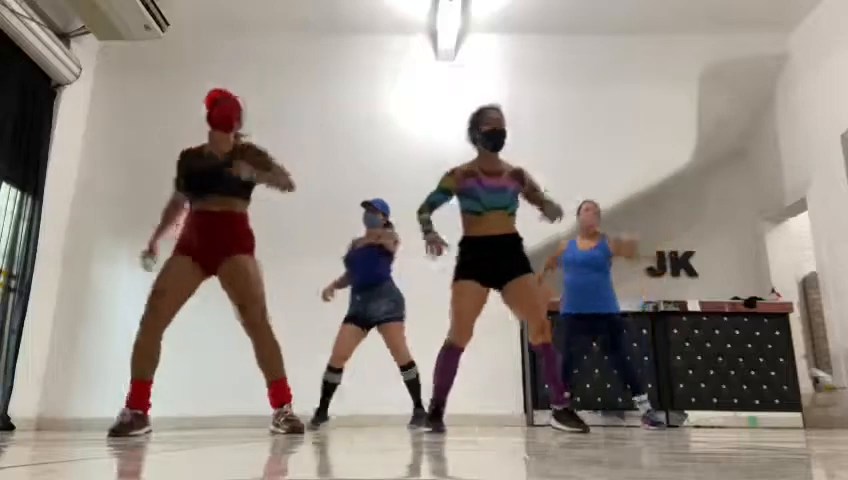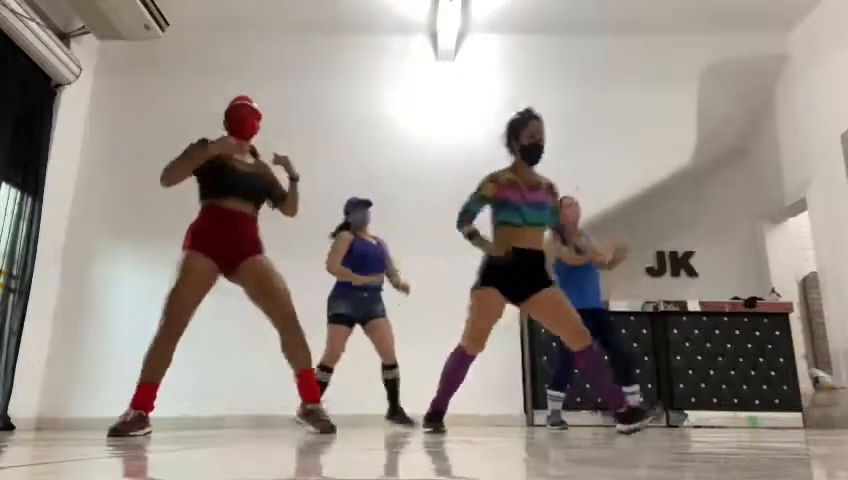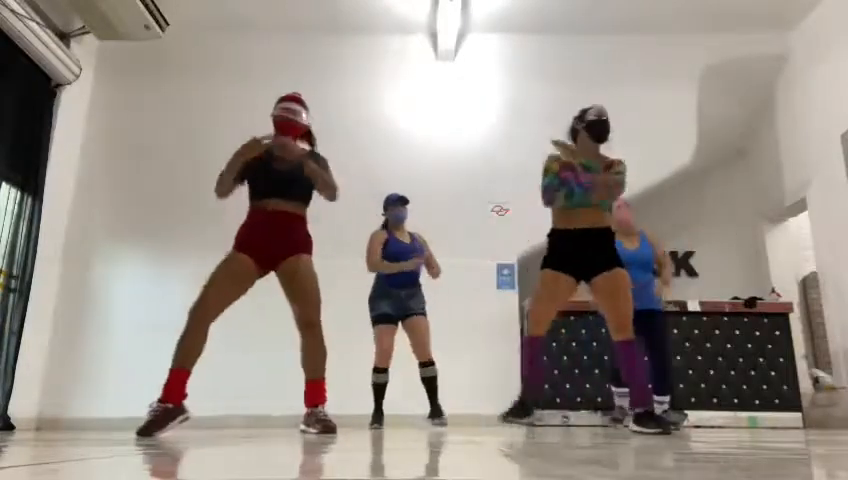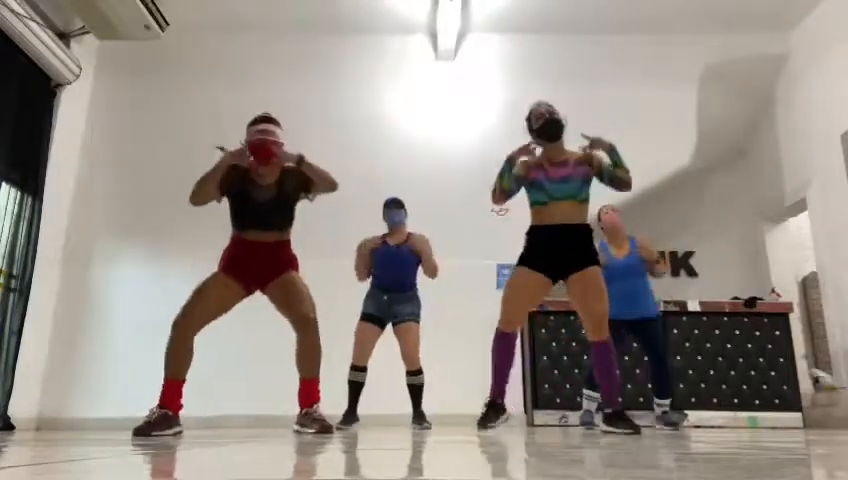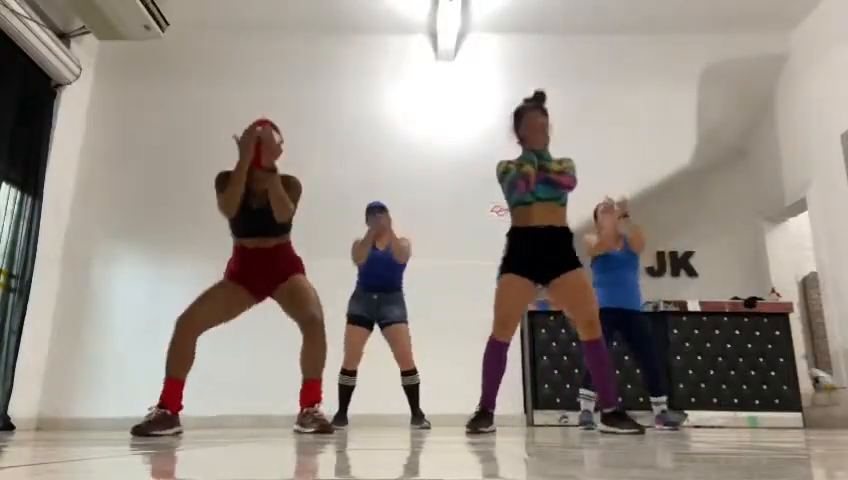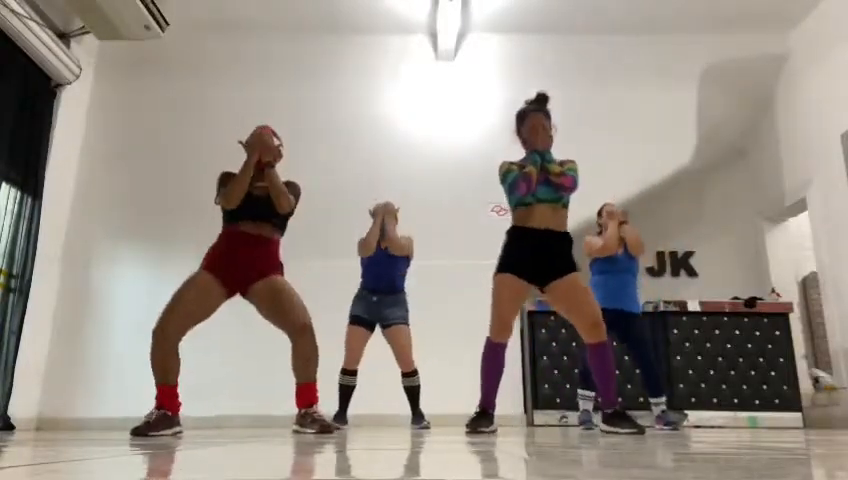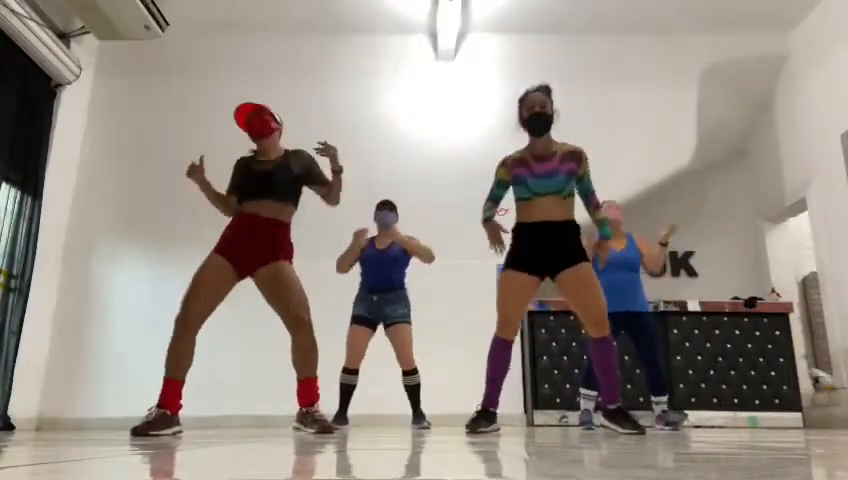
dt=0.7s
person 1, frame 1
left shoulder: (516, 174)
right shoulder: (460, 175)
left elbow: (544, 203)
right elbow: (425, 209)
left wrist: (549, 207)
right wrist: (430, 233)
left hip: (511, 253)
right hip: (474, 255)
left knee: (541, 327)
right knee: (459, 334)
left ankle: (561, 407)
right ankle: (435, 410)
person 1, frame 2
left shoulder: (548, 188)
right shoulder: (497, 182)
left elbow: (562, 231)
right elbow: (464, 220)
right wrist: (486, 244)
left hip: (535, 271)
right hip: (498, 270)
left knee: (578, 335)
right knee: (473, 341)
left ankle: (621, 410)
right ankle: (437, 410)
person 1, frame 3
left shoulder: (613, 165)
right shoulder: (557, 160)
left elbow: (615, 190)
right elbow: (549, 196)
left wrist: (585, 159)
right wrist: (590, 188)
left hip: (601, 247)
right hip: (563, 246)
left knee: (623, 325)
right knee: (537, 321)
left ankle: (642, 411)
right ankle: (528, 400)
person 1, frame 4
left shoulder: (587, 160)
right shoulder: (528, 167)
left elbow: (624, 184)
right elbow: (498, 198)
left wrist: (609, 150)
right wrist: (511, 160)
left hip: (580, 244)
right hip: (540, 245)
left knee: (598, 325)
right knee: (508, 319)
left ankle: (612, 411)
right ankle: (496, 402)
person 1, frame 5
left shoulder: (563, 163)
right shoulder: (507, 167)
left elbow: (568, 182)
right elbow: (521, 186)
left wrist: (542, 150)
right wrist: (530, 150)
left hip: (560, 248)
right hip: (522, 248)
left knee: (591, 325)
right knee: (502, 329)
left ankle: (610, 410)
right ankle: (485, 410)
person 1, frame 6
left shoulder: (566, 165)
right shoulder: (510, 168)
left elbow: (568, 184)
right elbow: (523, 186)
left wrist: (546, 153)
right wrist: (534, 153)
left hip: (558, 252)
right hip: (519, 249)
left knee: (595, 327)
right knee: (499, 330)
left ankle: (611, 411)
right ankle: (486, 411)
person 1, frame 7
left shoulder: (574, 155)
right shoulder: (511, 163)
left elbow: (589, 196)
right elbow: (491, 201)
left wrist: (605, 233)
right wrist: (489, 222)
left hip: (567, 242)
right hip: (526, 244)
left knee: (598, 322)
right knee: (506, 327)
left ankle: (612, 407)
right ankle: (488, 410)
person 2, frame 1
left shoulder: (249, 153)
right shoulder: (189, 157)
left elbow: (287, 184)
left wrist: (254, 173)
right wrist: (157, 236)
left hip: (234, 241)
right hip: (193, 242)
left knee: (257, 322)
right knee: (152, 319)
left ankle: (282, 408)
right ankle: (136, 412)
person 2, frame 2
left shoulder: (263, 167)
right shoulder: (210, 150)
left elbow: (291, 209)
right elbow: (168, 178)
left wrist: (294, 178)
right wrist: (205, 151)
left hip: (247, 245)
right hip: (208, 238)
left knee: (286, 315)
right knee: (173, 321)
left ankle: (311, 404)
right ankle: (139, 410)
person 2, frame 3
left shoulder: (312, 159)
right shoulder: (255, 155)
left elbow: (332, 194)
right elbow: (222, 189)
left wrist: (305, 161)
right wrist: (241, 156)
left hip: (293, 241)
right hip: (252, 239)
left knee: (310, 322)
right knee: (201, 311)
left ankle: (315, 408)
right ankle: (171, 401)
person 2, frame 4
left shoulder: (293, 178)
right shoulder: (234, 175)
left elbow: (331, 185)
right elbow: (196, 198)
left wrist: (298, 161)
right wrist: (225, 162)
left hip: (280, 263)
right hip: (237, 262)
left knee: (307, 321)
right knee: (183, 324)
left ankle: (309, 409)
right ankle: (167, 410)
person 2, frame 5
left shoulder: (289, 183)
right shoulder: (229, 179)
left elbow: (284, 215)
right elbow: (228, 209)
left wrist: (269, 166)
right wrist: (244, 159)
left hip: (284, 267)
right hip: (243, 270)
left knee: (314, 321)
right knee: (186, 323)
left ankle: (310, 409)
right ankle: (168, 410)
person 2, frame 6
left shoulder: (290, 188)
right shoulder: (230, 178)
left elbow: (283, 207)
right elbow: (229, 201)
left wrist: (268, 164)
right wrist: (251, 158)
left hip: (264, 266)
right hip: (221, 261)
left knee: (303, 327)
right knee: (164, 331)
left ankle: (307, 410)
right ankle: (167, 411)
person 2, frame 7
left shoulder: (299, 160)
right shoulder: (244, 164)
left elbow: (333, 197)
left wrist: (335, 165)
right wrist: (200, 181)
left hip: (274, 247)
right hip: (233, 242)
left knee: (301, 322)
right knee: (186, 320)
left ankle: (309, 408)
right ankle: (167, 410)
person 3, frame 1
left shoulder: (386, 239)
right shoulder: (357, 247)
left elbow: (388, 235)
right elbow: (350, 275)
left wrist: (362, 241)
right wrist: (332, 286)
left hip: (384, 299)
right hip: (358, 304)
left knee: (400, 354)
right knee: (337, 356)
left ankle: (419, 409)
right ankle: (322, 409)
person 3, frame 2
left shoulder: (381, 244)
right shoulder: (345, 237)
left elbow: (391, 273)
right elbow: (332, 266)
left wrist: (400, 284)
right wrist: (361, 279)
left hip: (373, 301)
right hip: (346, 300)
left knee: (389, 352)
right knee: (332, 354)
left ankle: (395, 409)
person 3, frame 3
left shoulder: (418, 238)
right shoulder: (379, 236)
left elbow: (435, 270)
right elbow: (373, 265)
left wrist: (432, 268)
right wrist: (405, 265)
left hip: (413, 297)
right hip: (385, 297)
left knee: (423, 352)
right knee: (383, 353)
left ankle: (435, 407)
right ankle: (378, 411)
person 3, frame 4
left shoulder: (418, 240)
right shoulder: (374, 243)
left elbow: (432, 273)
right elbow: (362, 276)
left wrist: (422, 250)
right wrist: (361, 254)
left hip: (406, 302)
right hip: (376, 301)
left knee: (411, 357)
right knee: (359, 355)
left ankle: (418, 412)
right ankle: (351, 411)
person 3, frame 5
left shoulder: (401, 242)
right shoulder: (360, 243)
left elbow: (402, 257)
right elbow: (359, 260)
left wrist: (389, 231)
right wrist: (371, 233)
left hip: (392, 302)
right hip: (362, 301)
left knee: (405, 359)
right knee: (350, 359)
left ankle: (416, 413)
right ankle: (341, 413)
person 3, frame 6
left shoulder: (406, 242)
right shoulder: (364, 242)
left elbow: (394, 246)
right elbow: (368, 250)
left wrist: (388, 217)
right wrist: (377, 219)
left hip: (394, 304)
right hip: (364, 303)
left knee: (406, 361)
right knee: (350, 360)
left ankle: (417, 414)
right ankle: (341, 413)
person 3, frame 7
left shoulder: (406, 242)
right shoulder: (363, 244)
left elbow: (429, 257)
right elbow: (341, 268)
left wrist: (401, 237)
right wrist: (354, 243)
left hip: (395, 302)
right hip: (365, 302)
left knee: (406, 360)
right knee: (352, 359)
left ankle: (417, 413)
right ankle: (341, 413)
person 4, frame 1
left shoulder: (610, 242)
right shoulder: (565, 246)
left elbow: (634, 254)
right elbow: (548, 267)
left wrist: (628, 246)
left hip: (606, 312)
right hip: (572, 313)
left knee: (621, 362)
right knee: (566, 360)
left ankle: (646, 410)
person 4, frame 2
left shoulder: (586, 237)
right shoulder: (556, 240)
left elbow: (606, 265)
right elbow: (571, 258)
left wrist: (617, 257)
right wrist: (596, 254)
left hip: (595, 308)
left knee: (620, 353)
right knee: (568, 360)
left ankle: (634, 403)
right ankle: (554, 410)
person 4, frame 3
left shoulder: (648, 240)
left elbow: (665, 265)
left wrist: (663, 284)
left hip: (650, 309)
left knee: (661, 358)
left ankle: (662, 410)
right ankle: (620, 406)
person 4, frame 4
left shoulder: (639, 245)
right shoulder: (598, 250)
left elbow: (661, 271)
left wrist: (655, 260)
left hip: (646, 315)
right hip: (613, 318)
left knee: (661, 362)
left ankle: (663, 413)
right ankle: (587, 411)
person 4, frame 5
left shoulder: (629, 240)
right shoulder: (592, 240)
left elbow: (638, 245)
right elbow: (605, 245)
left wrist: (624, 216)
right wrist: (608, 214)
left hip: (632, 309)
right hip: (603, 308)
left knee: (649, 360)
left ankle: (661, 412)
right ankle: (586, 412)
person 4, frame 6
left shoulder: (628, 240)
right shoulder: (592, 242)
left elbow: (636, 249)
right elbow: (608, 249)
left wrist: (624, 222)
right wrist: (612, 223)
left hip: (629, 312)
right hip: (598, 309)
left knee: (647, 360)
left ankle: (660, 412)
right ankle: (585, 411)
person 4, frame 7
left shoulder: (636, 242)
right shoulder: (595, 242)
left elbow: (655, 267)
left wrist: (663, 243)
right wrist: (590, 246)
left hip: (637, 311)
right hip: (606, 312)
left knee: (653, 361)
left ankle: (662, 412)
right ankle: (586, 411)
